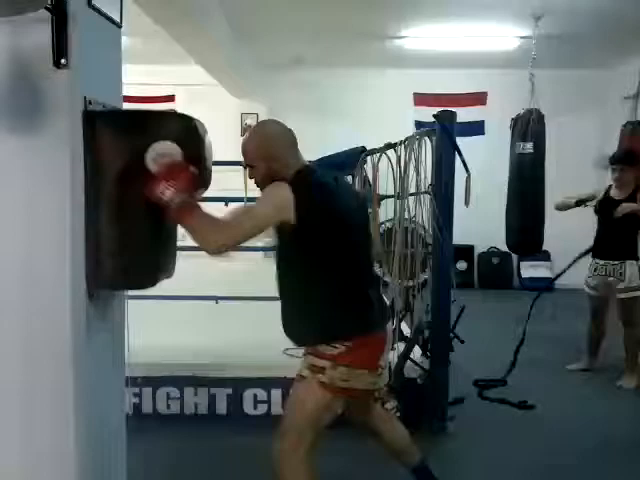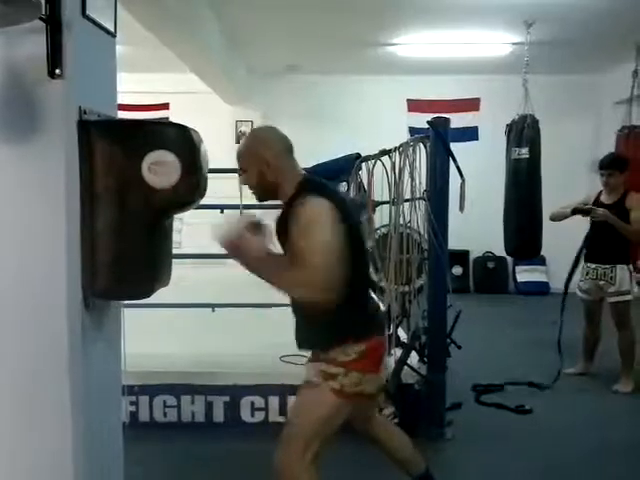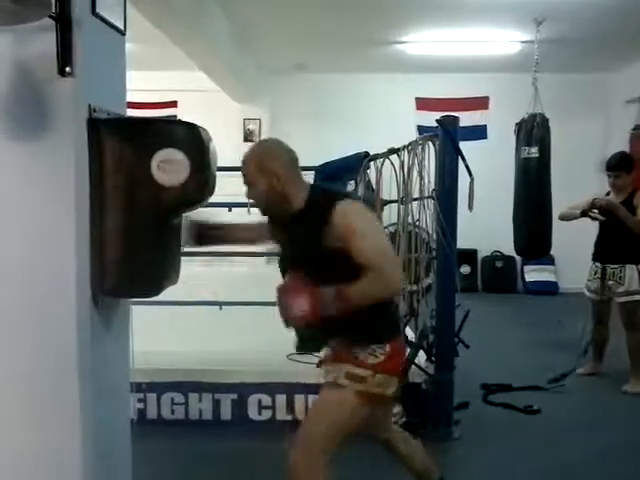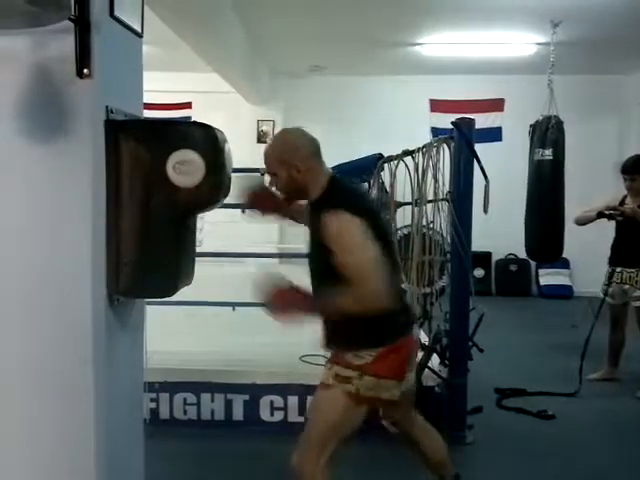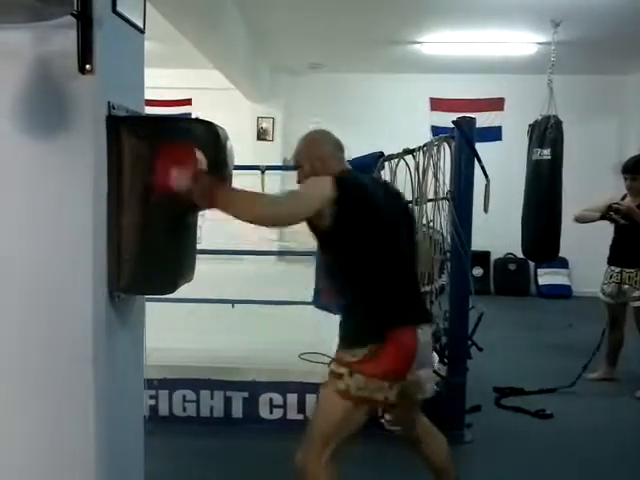
dt=0.5s
person 1, frame 1
left shoulder: (287, 194)
right shoulder: (343, 189)
left elbow: (217, 239)
left wrist: (176, 201)
left hip: (341, 341)
right hip: (365, 328)
left knee: (289, 449)
right knee: (368, 411)
person 1, frame 2
left shoulder: (313, 207)
right shoulder: (302, 201)
left elbow: (316, 287)
left wrist: (253, 255)
left hip: (350, 345)
right hip: (358, 338)
right knee: (368, 421)
person 1, frame 3
left shoulder: (344, 210)
right shoulder: (285, 215)
left elbow: (392, 279)
right elbow: (257, 232)
left wrist: (328, 300)
right wrist: (204, 231)
left hip: (373, 349)
right hip: (348, 343)
right knee: (380, 427)
person 1, frame 4
left shoulder: (338, 217)
right shoulder: (336, 193)
left elbow: (375, 295)
left wrist: (306, 303)
right wrist: (278, 206)
left hip: (369, 351)
right hip: (393, 339)
right knee: (407, 420)
person 1, frame 5
left shoulder: (328, 188)
right shoulder: (387, 193)
left elbow: (271, 211)
left wrist: (199, 187)
left hip: (374, 342)
right hip: (408, 330)
right knee: (412, 421)
person 2, frame 1
right shoulder: (600, 193)
right elbow: (559, 205)
right wrist: (579, 201)
right hip: (599, 262)
right knee: (596, 315)
right ankle: (590, 359)
person 2, frame 2
right shoulder: (592, 198)
right elbow: (554, 216)
left wrist: (610, 218)
right wrist: (574, 210)
left hip: (617, 268)
right hip: (591, 266)
right knee: (591, 319)
right ankle: (586, 363)
person 2, frame 3
right shoulder: (602, 197)
right elbow: (563, 215)
left wrist: (617, 208)
right wrist: (584, 212)
right hip: (600, 265)
right knee: (599, 318)
right ankle: (595, 363)
person 2, frame 4
right shoulder: (618, 201)
right elbow: (579, 219)
right wrist: (601, 213)
right hip: (616, 269)
right knee: (615, 323)
right ankle: (611, 369)
person 2, frame 5
right shoulder: (617, 200)
right elbow: (578, 216)
right wrist: (603, 215)
right hip: (615, 269)
right knee: (614, 321)
right ankle: (609, 369)
